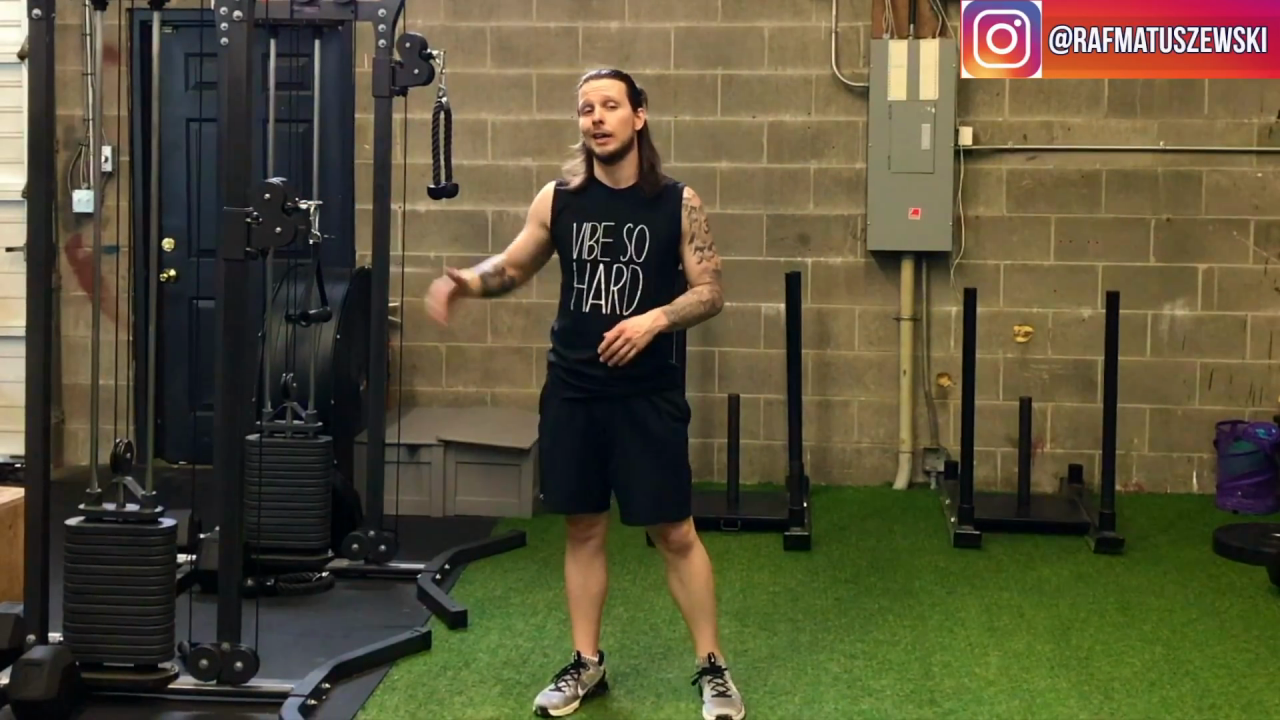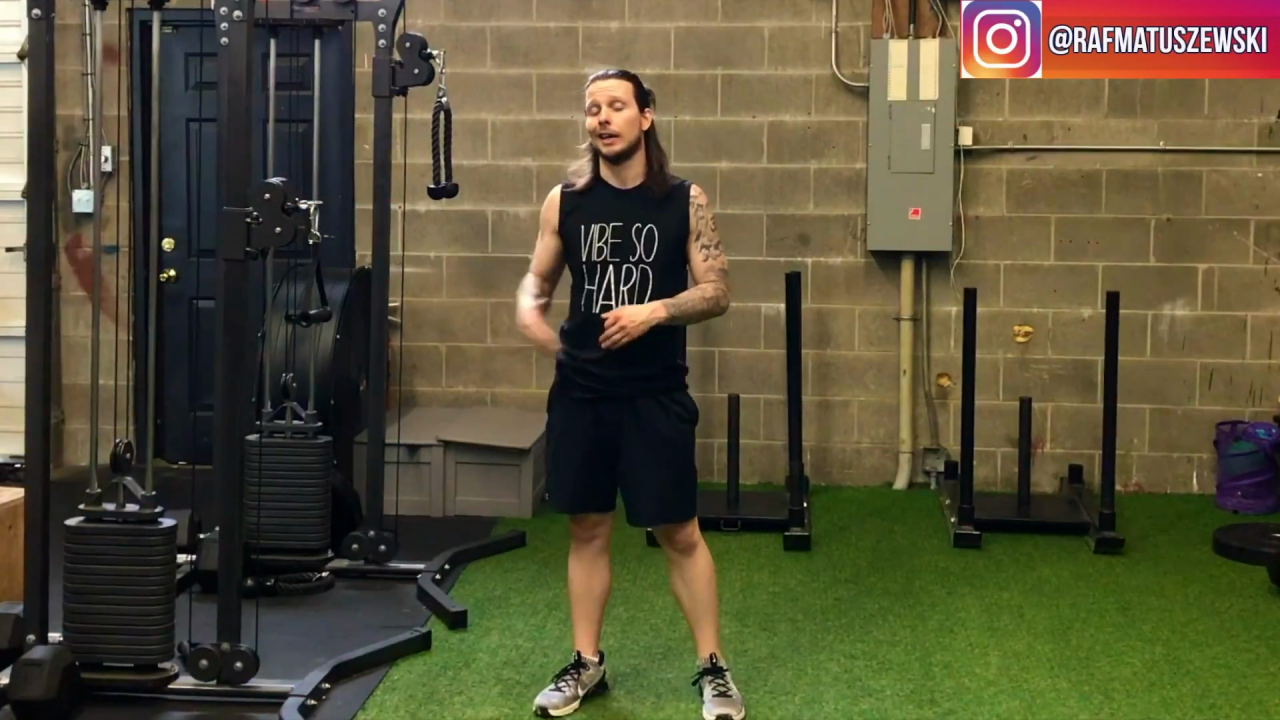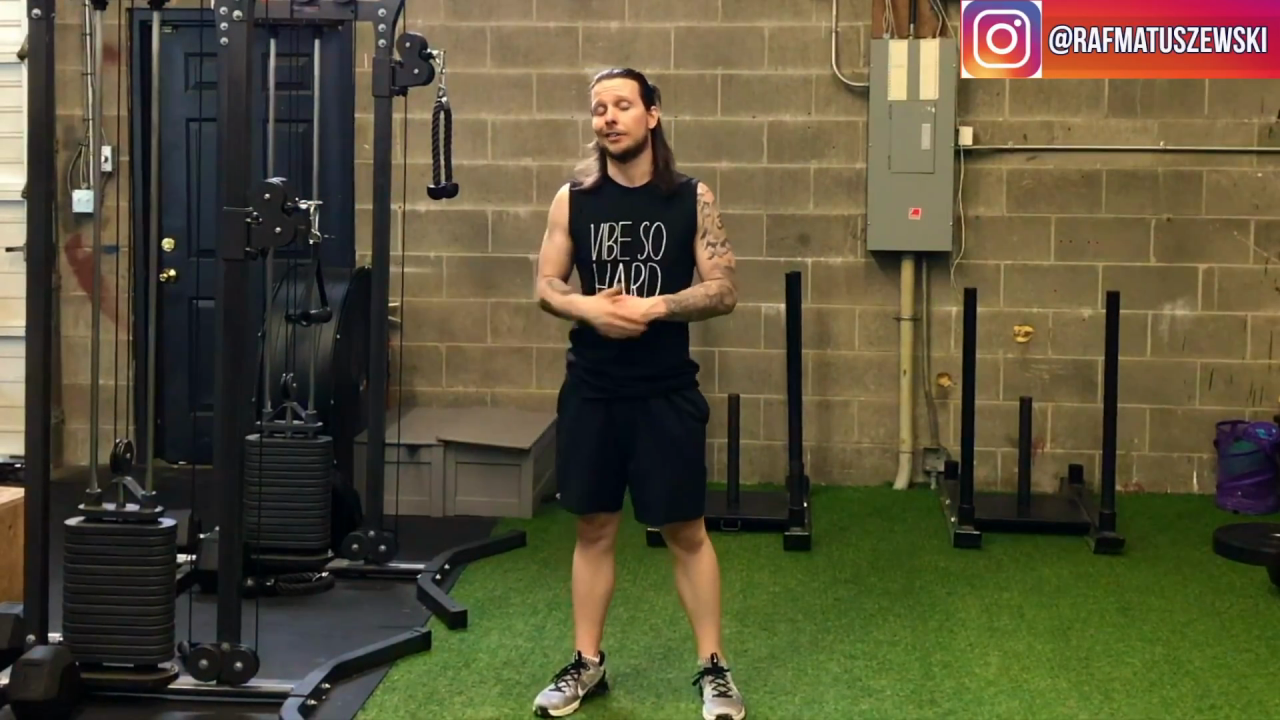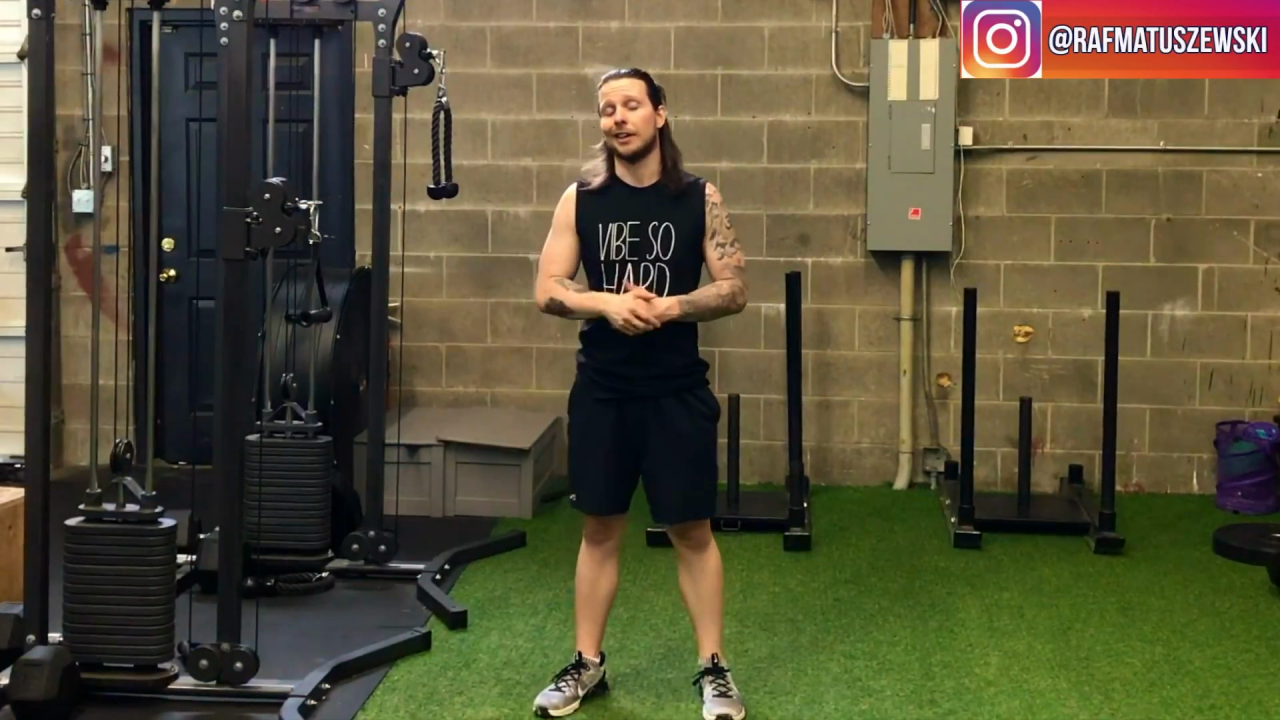
dt=0.1s
person 1, frame 1
left shoulder: (679, 203)
right shoulder: (557, 199)
left elbow: (709, 292)
right elbow: (511, 268)
left wrist: (655, 319)
right wrist: (461, 280)
left hip: (648, 395)
right hip: (573, 392)
left knee: (672, 531)
right knee: (583, 527)
left ankle: (712, 666)
right ankle: (587, 663)
person 1, frame 2
left shoulder: (685, 199)
right shoulder: (565, 198)
left elbow: (714, 289)
right elbow: (540, 276)
left wrist: (653, 311)
right wrist: (529, 307)
left hip: (656, 393)
right hip: (581, 390)
left knee: (678, 532)
right knee: (586, 528)
left ankle: (711, 667)
right ankle: (585, 663)
person 1, frame 3
left shoulder: (692, 198)
right shoulder: (573, 198)
left elbow: (722, 290)
right elbow: (546, 285)
left wrist: (654, 307)
right wrist: (590, 305)
left hip: (666, 392)
right hip: (591, 391)
left knee: (684, 530)
right knee: (593, 526)
left ankle: (712, 667)
right ankle: (587, 663)
person 1, frame 4
left shoulder: (700, 197)
right shoulder: (580, 198)
left elbow: (734, 290)
right elbow: (546, 288)
left wrist: (669, 305)
right wrist: (610, 302)
left hip: (677, 391)
right hip: (601, 391)
left knee: (692, 530)
right knee: (600, 528)
left ankle: (712, 666)
right ankle: (588, 663)
